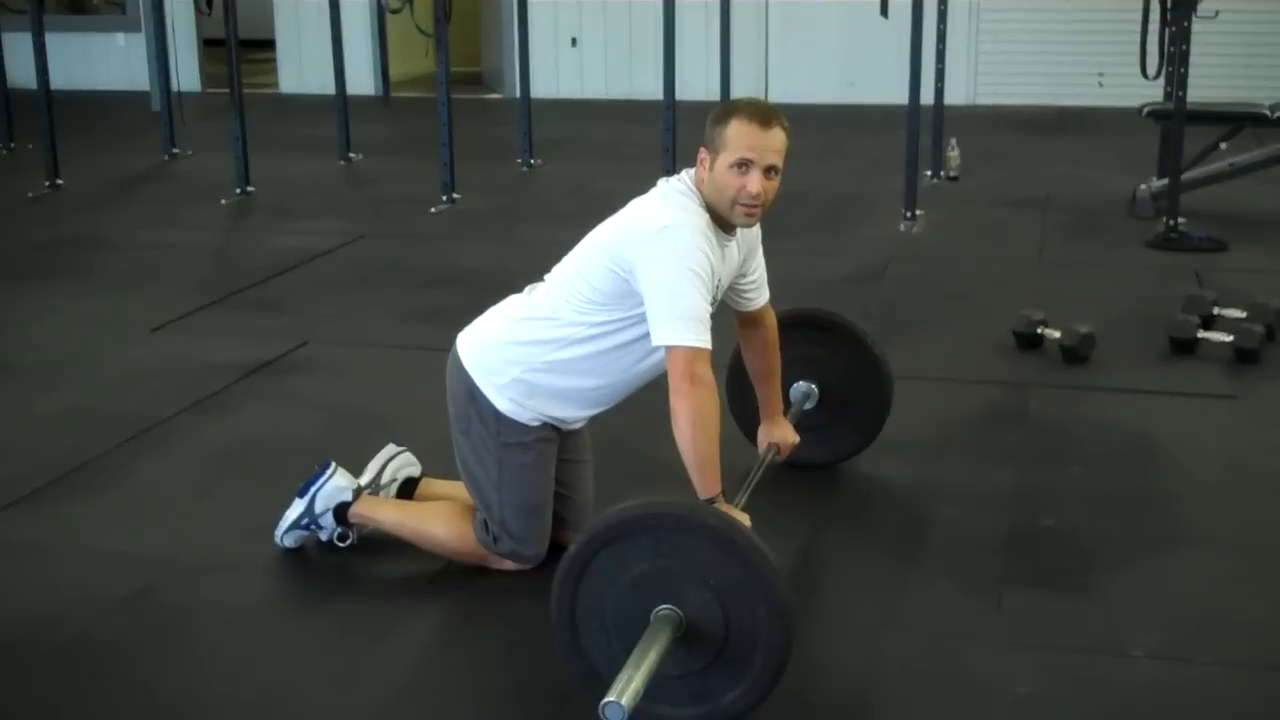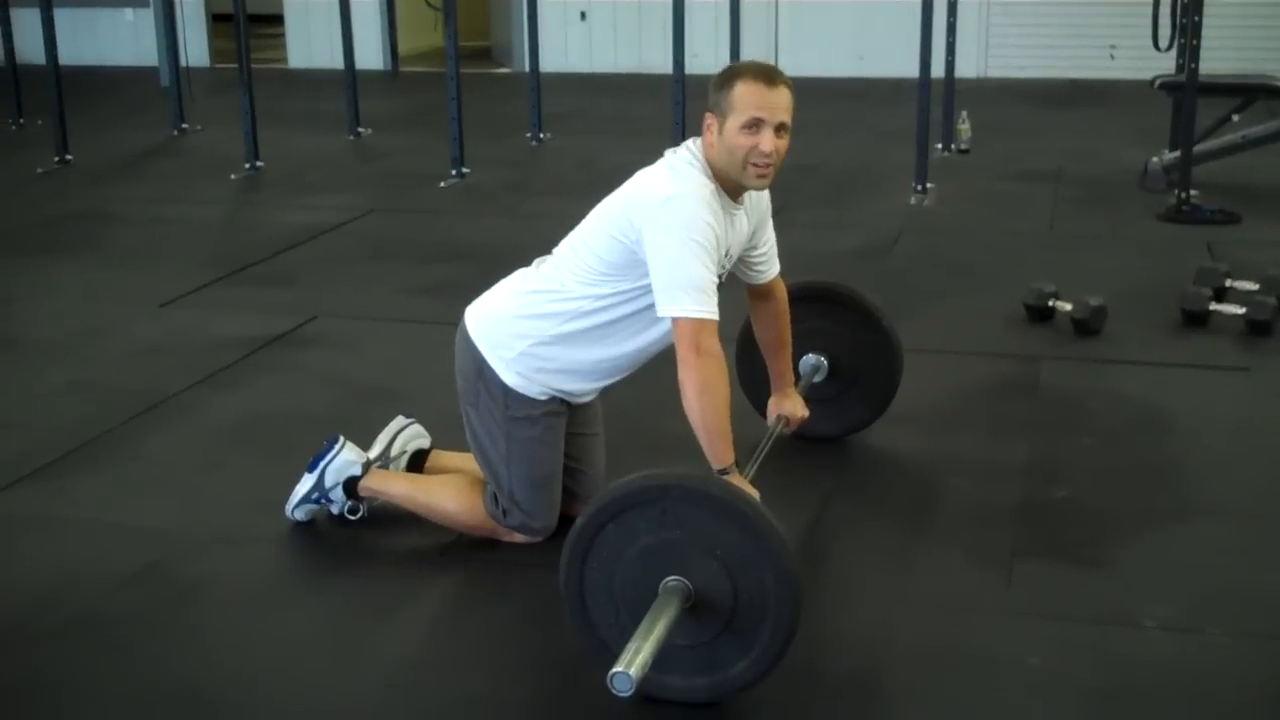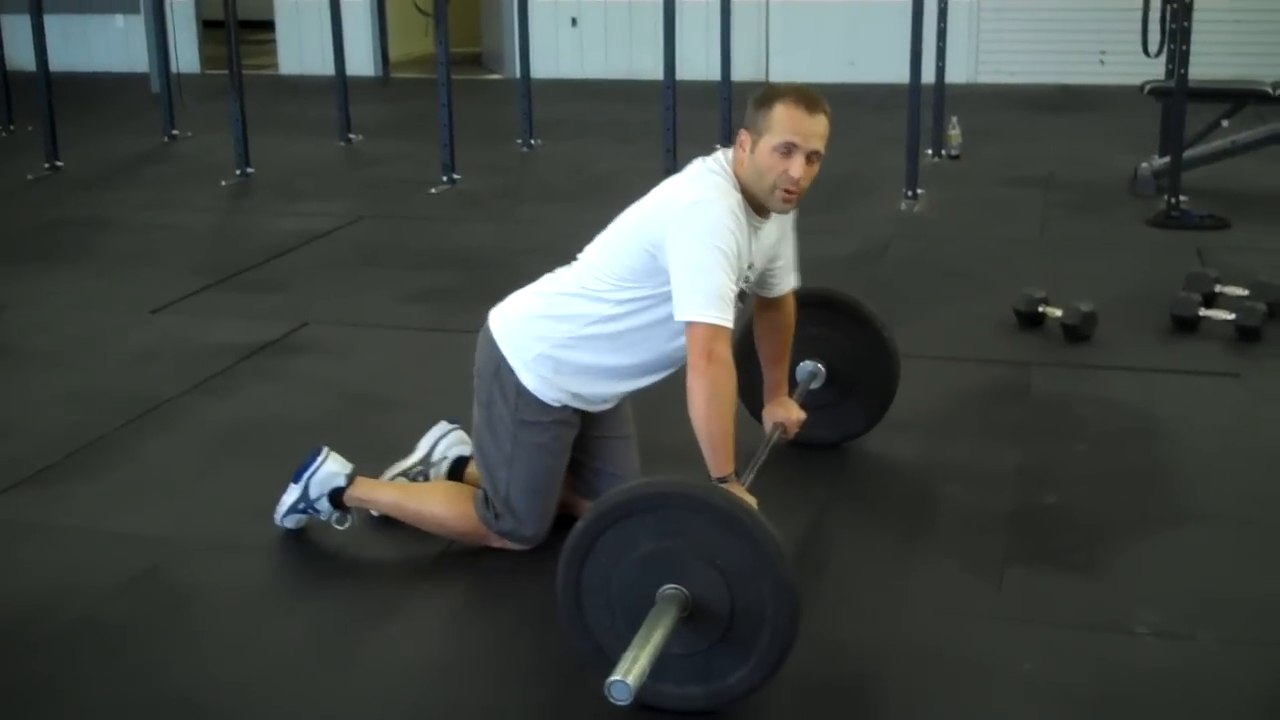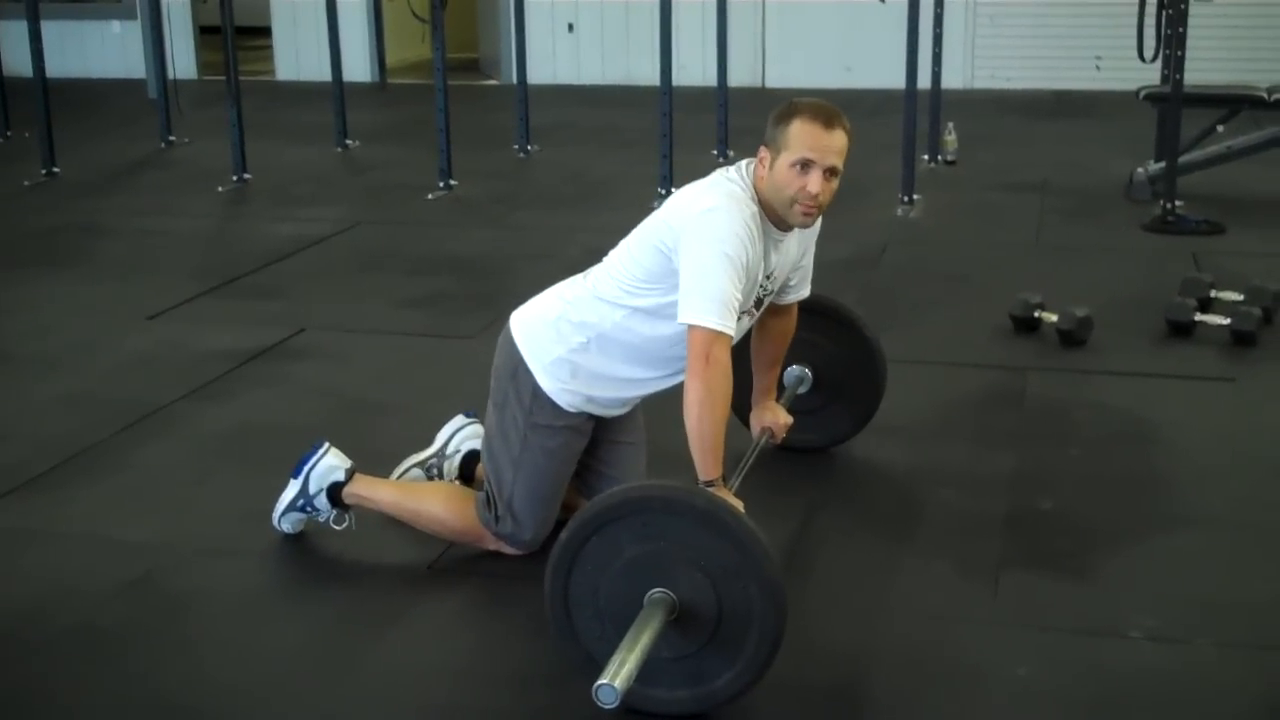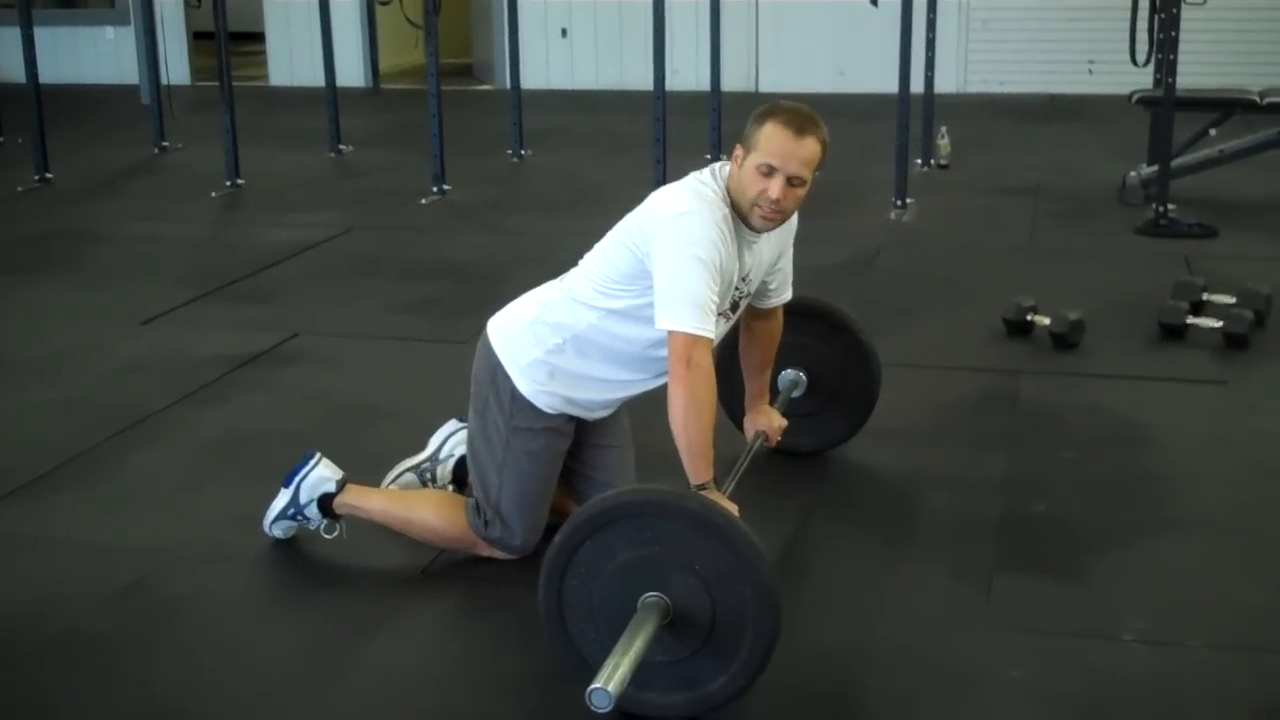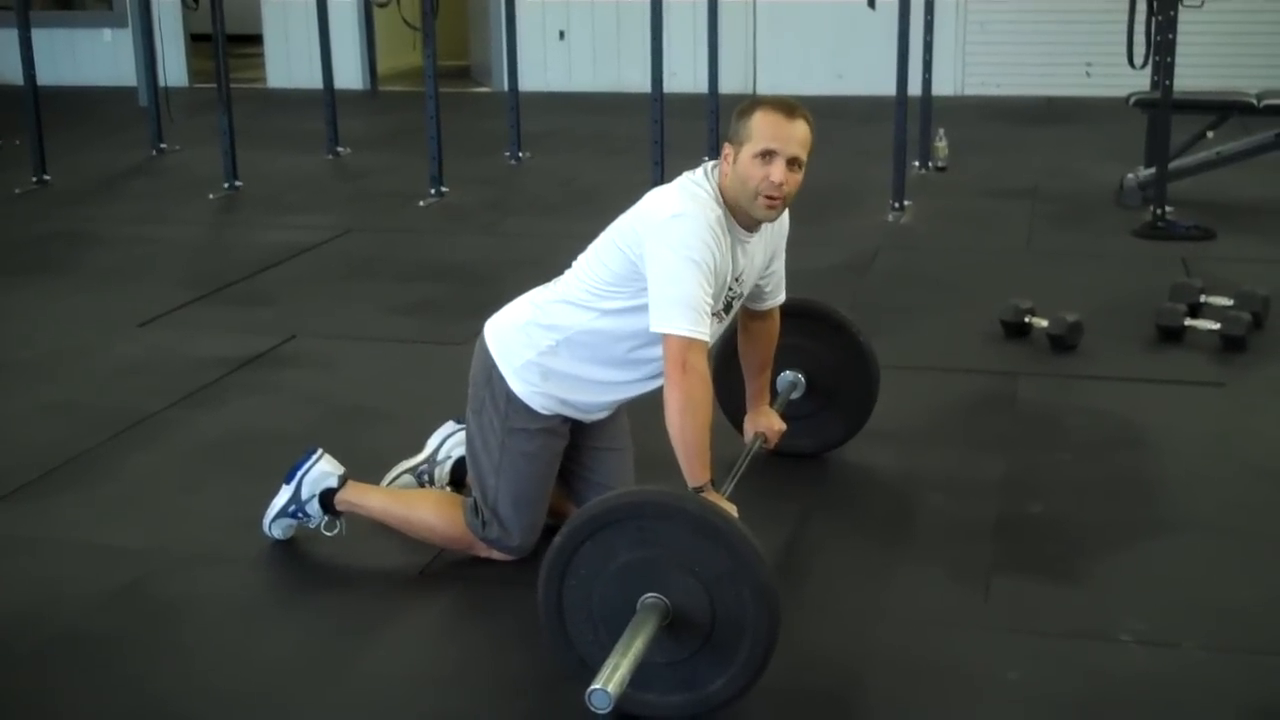
dt=0.7s
person 1, frame 1
left shoulder: (737, 218)
right shoulder: (677, 234)
left elbow: (756, 317)
right elbow: (689, 381)
left wrist: (773, 415)
right wrist: (714, 505)
left hip: (544, 382)
right hip: (502, 384)
left knee: (566, 529)
right knee: (514, 550)
left ankle: (404, 486)
right ankle: (345, 503)
person 1, frame 2
left shoulder: (748, 190)
right shoulder: (682, 203)
left elbow: (766, 289)
right elbow: (697, 351)
left wrist: (784, 389)
right wrist: (727, 476)
left hip: (555, 358)
right hip: (512, 358)
left knee: (577, 503)
right knee: (525, 523)
left ankle: (412, 459)
right ankle: (356, 476)
person 1, frame 3
left shoulder: (773, 198)
right shoulder: (709, 211)
left elbow: (774, 298)
right elbow: (709, 356)
left wrist: (777, 395)
right wrist: (724, 484)
left hip: (589, 370)
right hip: (534, 363)
right knee: (514, 530)
left ankle: (456, 462)
right ankle: (339, 485)
person 1, frame 4
left shoulder: (799, 212)
right shoulder: (721, 217)
left elbow: (778, 305)
right elbow: (708, 359)
left wrist: (764, 400)
right wrist: (712, 488)
left hip: (604, 378)
right hip: (554, 367)
right knee: (513, 534)
left ankle: (470, 455)
right ankle: (339, 483)
person 1, frame 5
left shoulder: (775, 217)
right shoulder: (693, 220)
left elbow: (763, 309)
right elbow: (688, 363)
left wrist: (758, 404)
right wrist: (705, 491)
left hip: (589, 383)
right hip: (532, 369)
right knee: (505, 538)
left ankle: (464, 458)
right ankle: (329, 491)
person 1, frame 6
left shoulder: (769, 216)
right shoulder: (685, 222)
left elbow: (761, 311)
right elbow: (685, 366)
left wrist: (759, 406)
right wrist: (702, 492)
left hip: (586, 384)
right hip: (530, 373)
right knee: (503, 541)
left ankle: (463, 460)
right ankle: (330, 490)
